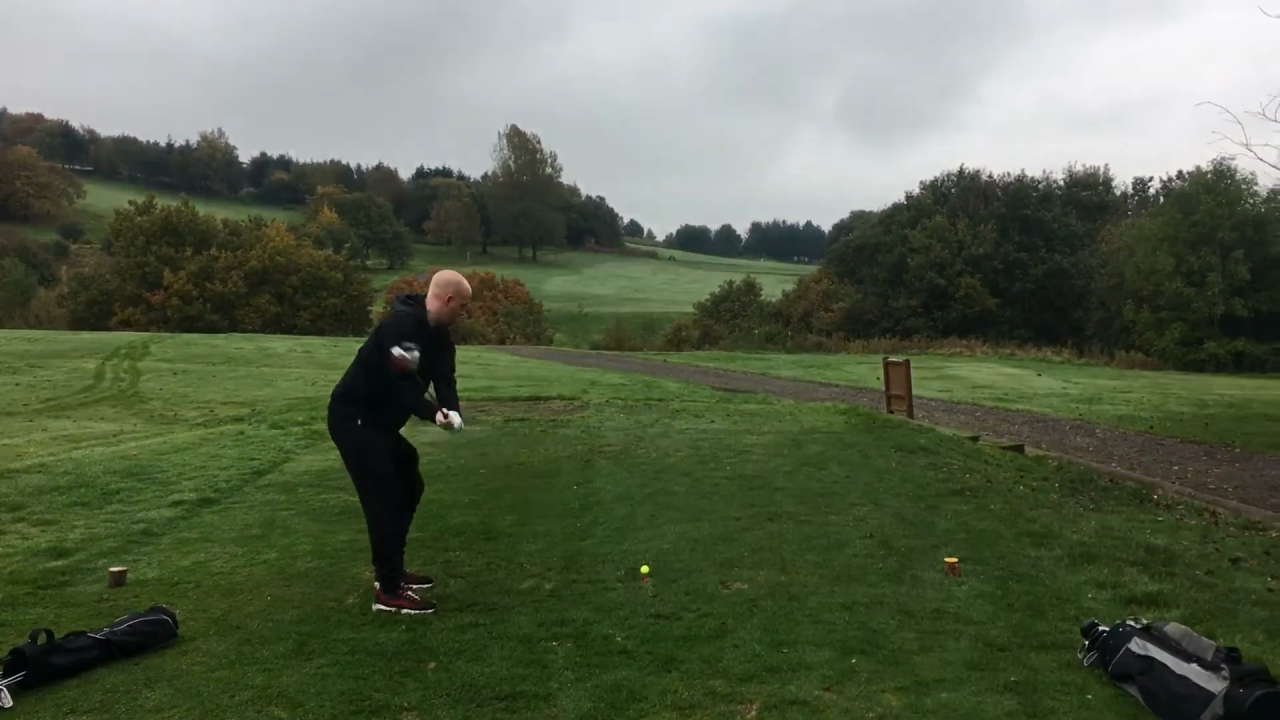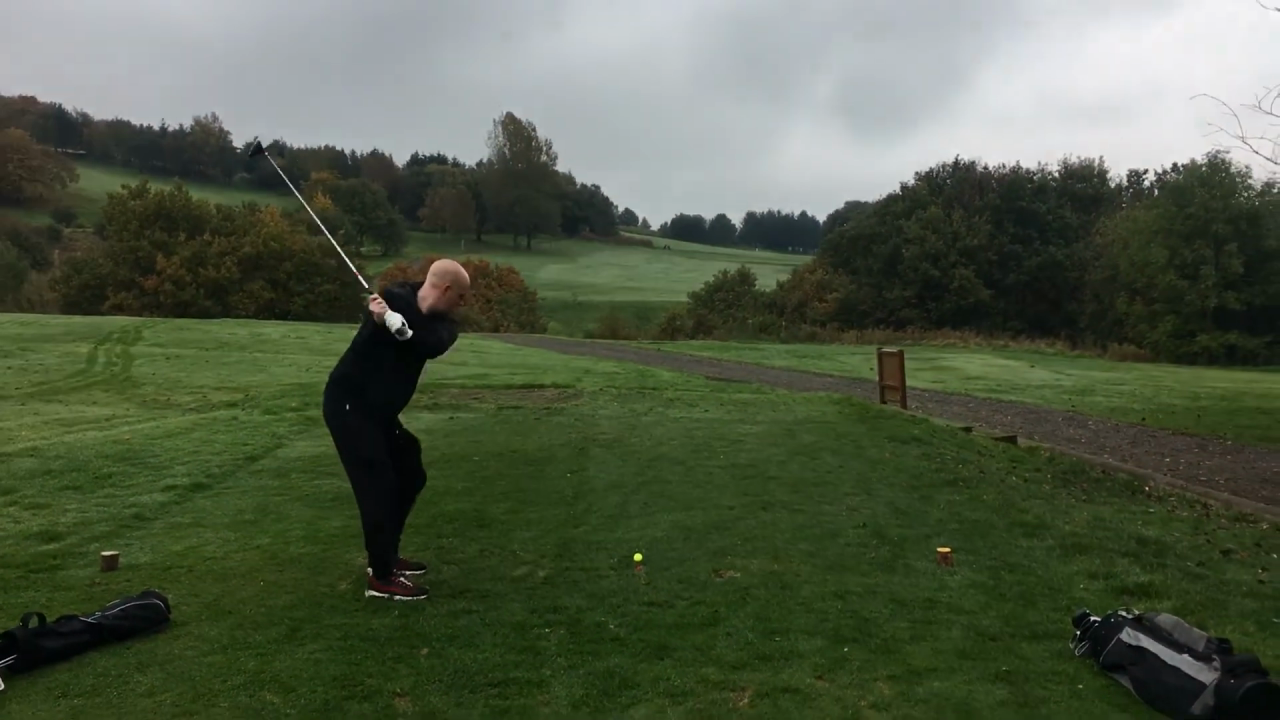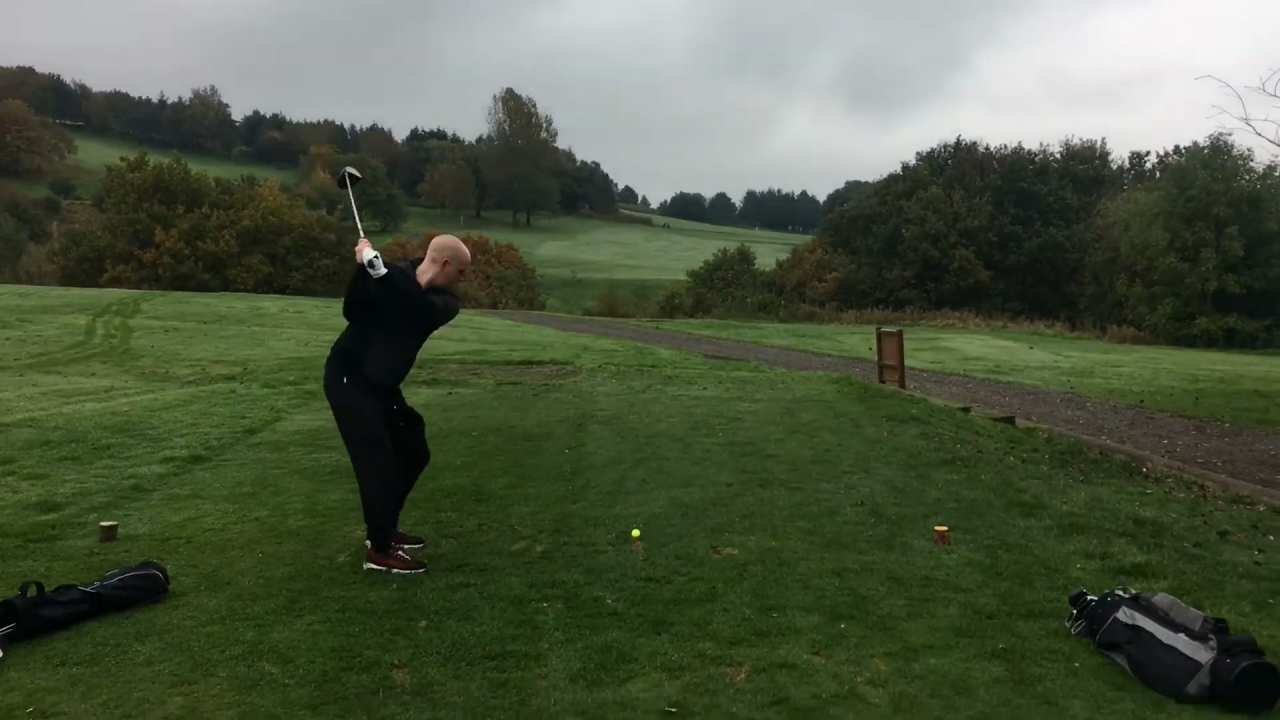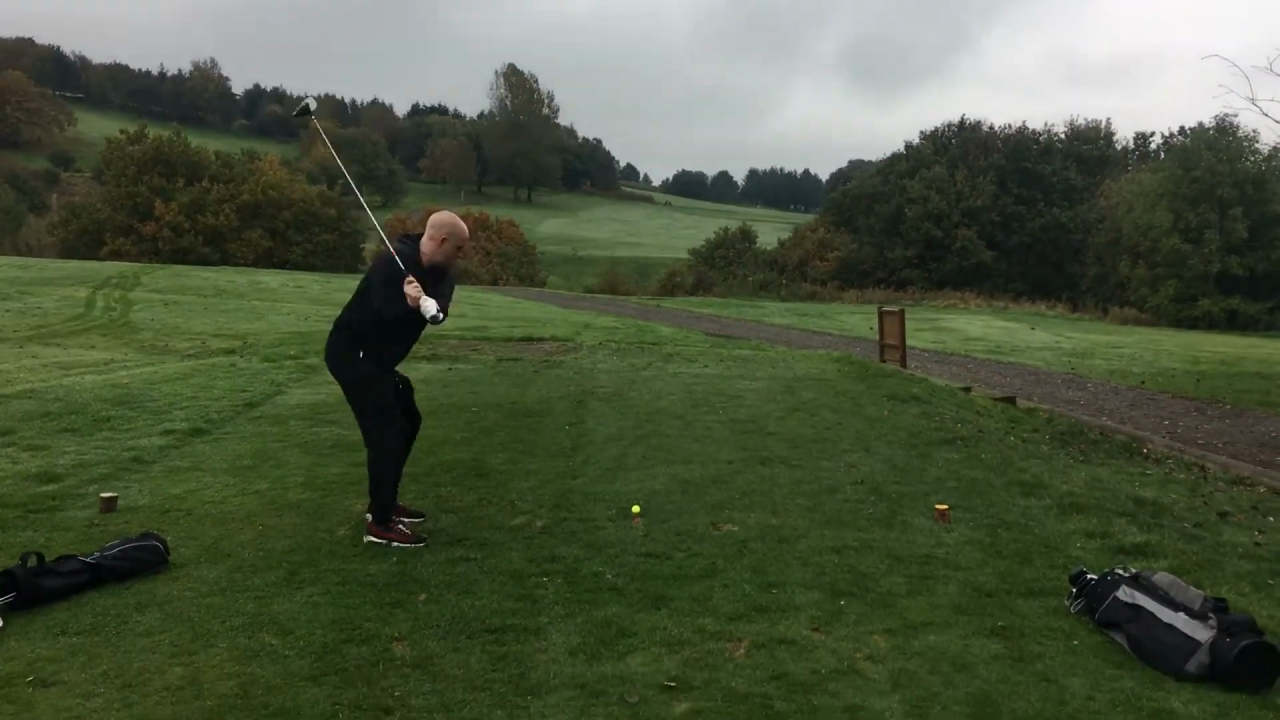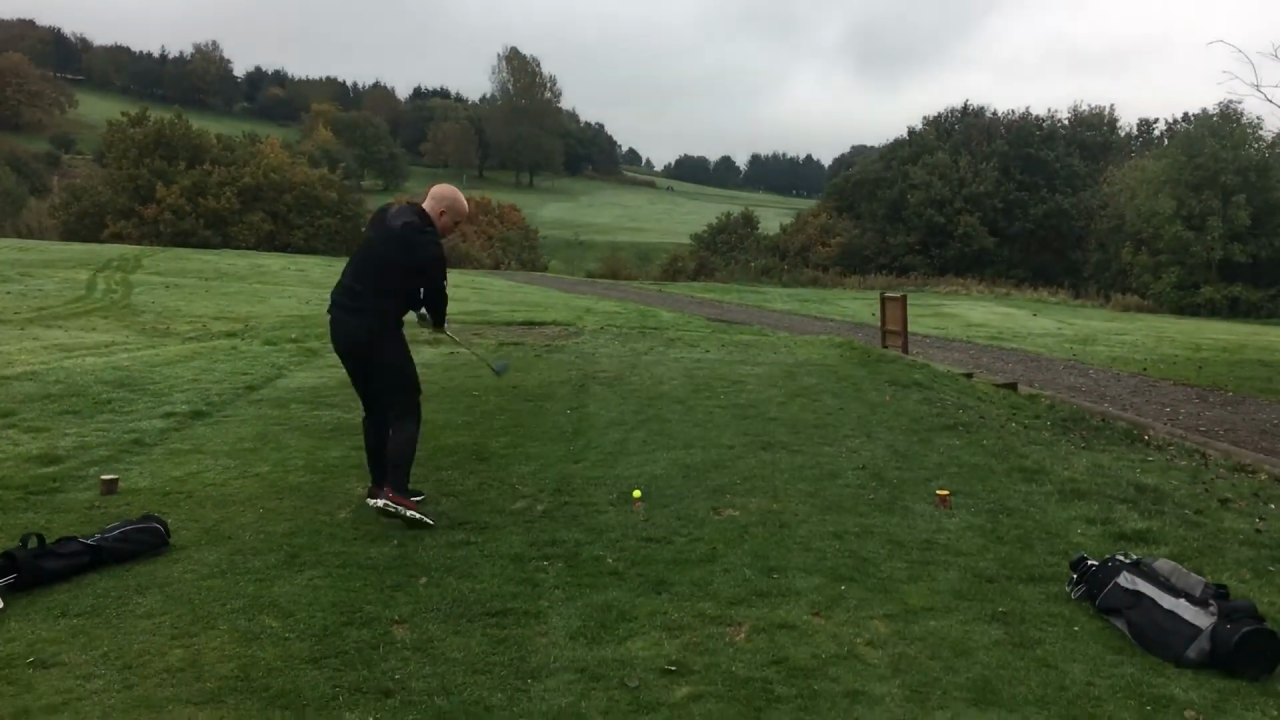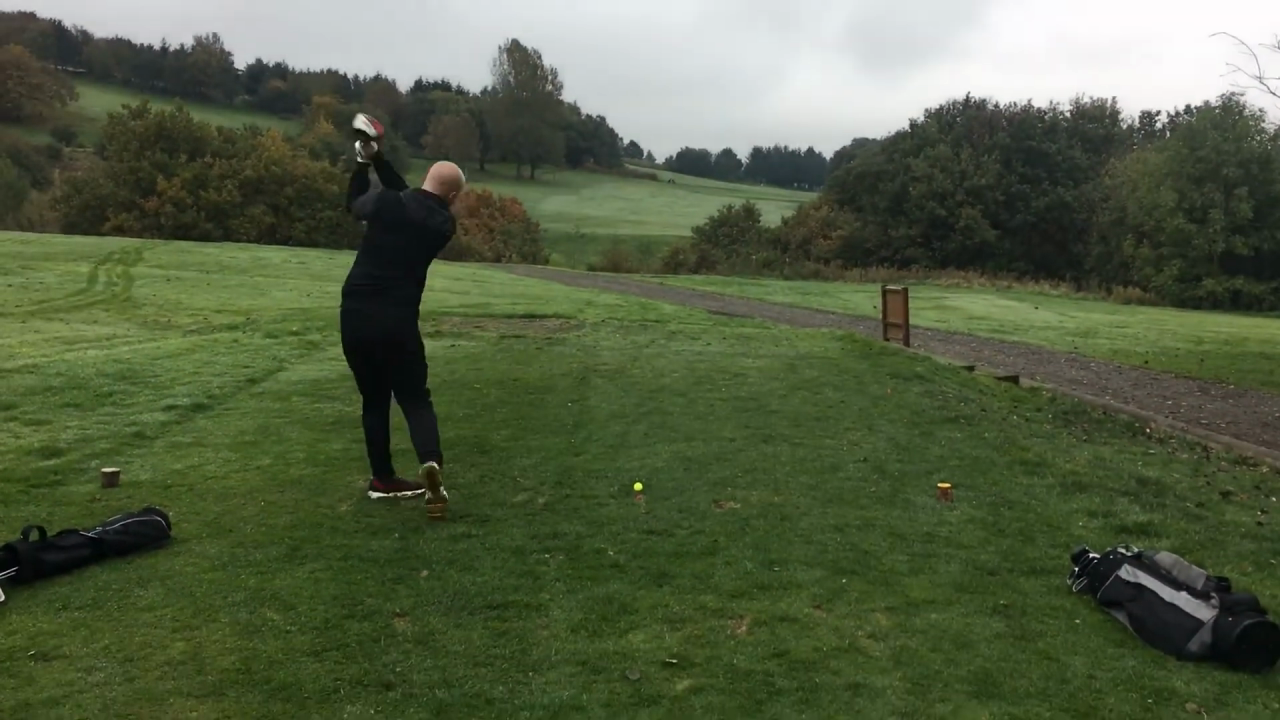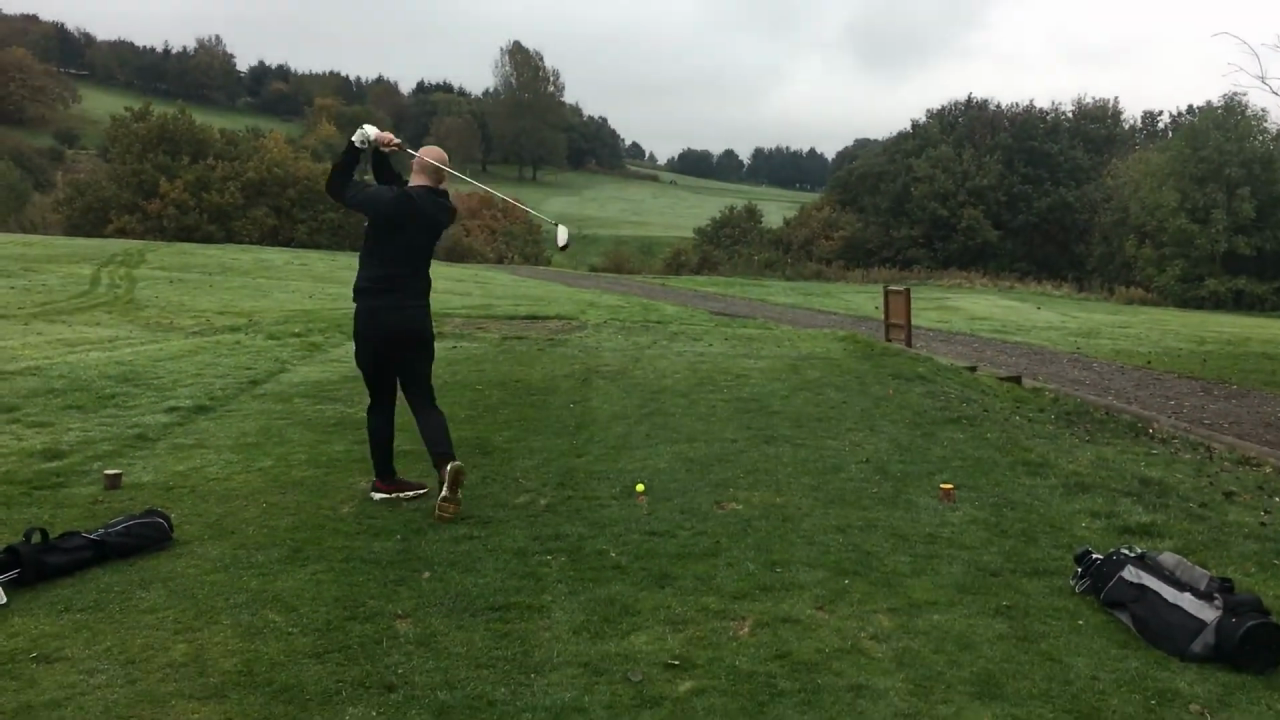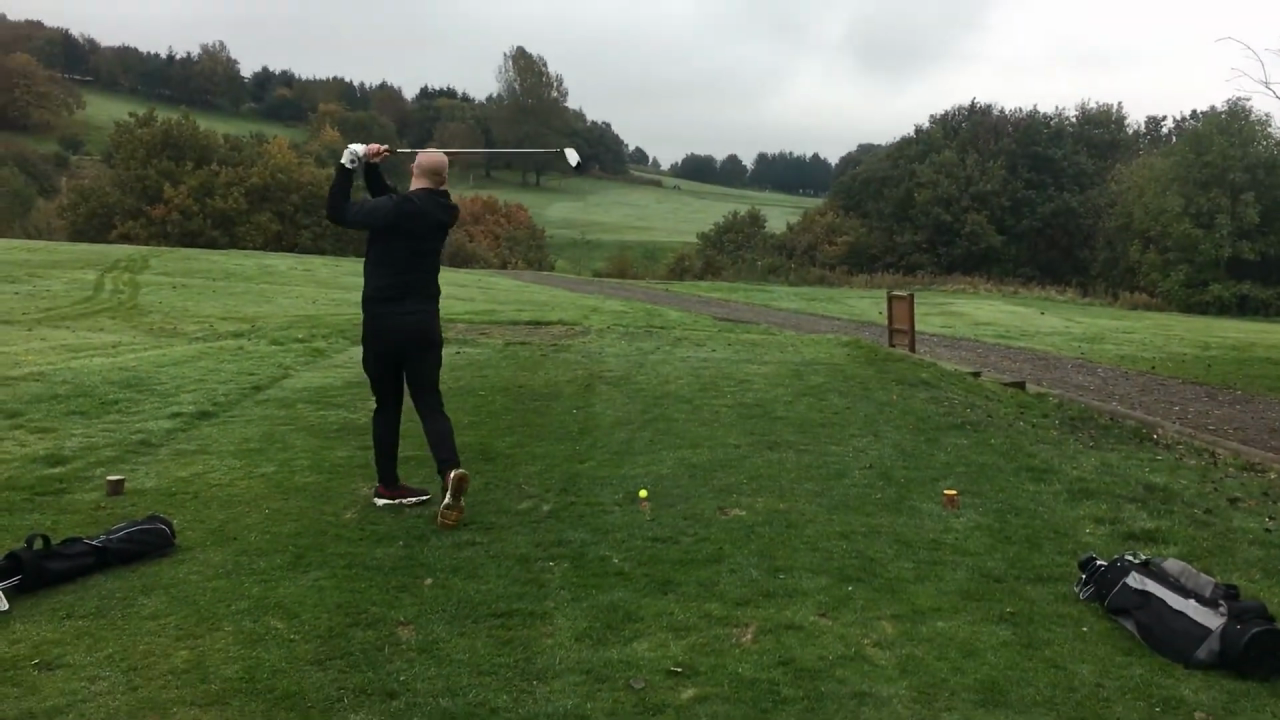
dt=0.2s
person 1, frame 1
left shoulder: (439, 335)
right shoulder: (402, 322)
left elbow: (445, 380)
right elbow: (402, 385)
left wrist: (450, 412)
right wrist: (432, 413)
left hip: (381, 420)
right hip: (354, 418)
left knee: (409, 487)
right knee: (385, 498)
left ankle: (391, 570)
right ankle: (389, 590)
person 1, frame 2
left shoulder: (445, 325)
right shoulder: (393, 300)
left elbow: (432, 346)
right elbow: (368, 348)
right wrist: (382, 321)
left hip: (383, 411)
right hip: (349, 405)
left knee: (411, 476)
right knee: (378, 486)
left ankle: (385, 555)
right ankle: (381, 576)
person 1, frame 3
left shoulder: (445, 300)
right shoulder: (392, 276)
left elbow: (425, 307)
right elbow: (353, 313)
left wrist: (376, 268)
right wrist: (365, 268)
left hip: (383, 385)
right hip: (348, 378)
left knee: (415, 452)
right knee: (377, 461)
left ankle: (383, 529)
right ankle: (380, 549)
person 1, frame 4
left shoulder: (440, 274)
right shoulder: (395, 264)
left elbow: (439, 311)
right elbow: (383, 316)
left wrist: (425, 305)
right wrist: (412, 305)
left hip: (372, 355)
right hip: (354, 354)
left knee: (406, 422)
right knee: (388, 431)
left ankle: (382, 503)
right ankle: (381, 522)
person 1, frame 5
left shoulder: (387, 215)
right shoulder: (431, 249)
right elbow: (434, 296)
right wrist: (437, 322)
left hip: (343, 322)
right hip: (377, 330)
left knee: (376, 406)
right knee: (404, 409)
left ankle: (381, 484)
right ankle: (395, 492)
person 1, frame 6
left shoulder: (386, 204)
right shoulder: (444, 225)
left elbow: (356, 202)
left wrist: (364, 155)
right wrist: (378, 159)
left hip: (356, 314)
right hip: (398, 320)
left knee: (375, 398)
right knee: (415, 400)
left ankle: (383, 478)
right ankle: (429, 464)
person 1, frame 7
left shoulder: (394, 203)
right shoulder: (440, 211)
left elbow: (336, 187)
left wrist: (363, 139)
right wrist: (378, 150)
left hip: (373, 314)
right hip: (414, 316)
left knee: (381, 399)
right knee: (422, 397)
left ankle: (385, 479)
right ankle: (446, 465)
person 1, frame 8
left shoulder: (396, 209)
right shoulder: (444, 212)
left elbow: (337, 212)
left wrist: (352, 159)
right wrist: (369, 165)
left hip: (381, 321)
right hip: (424, 321)
left knee: (387, 404)
right knee: (429, 402)
left ankle: (387, 485)
right ankle: (451, 470)
